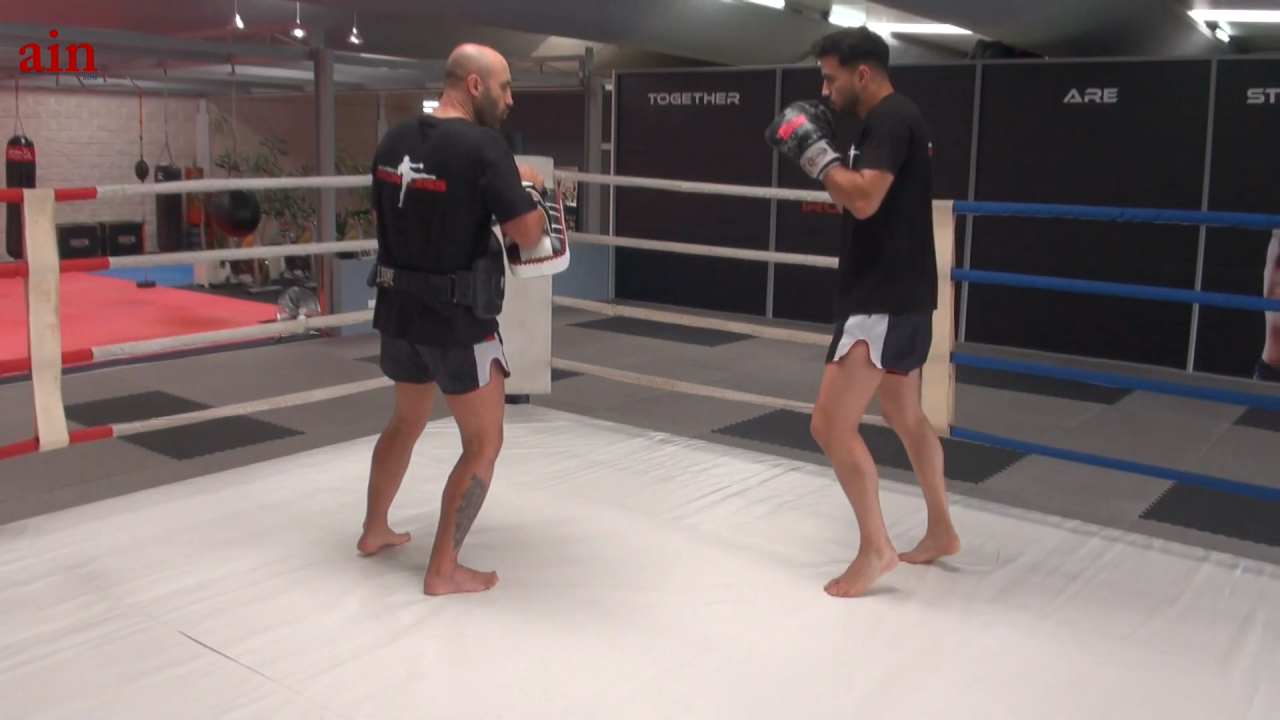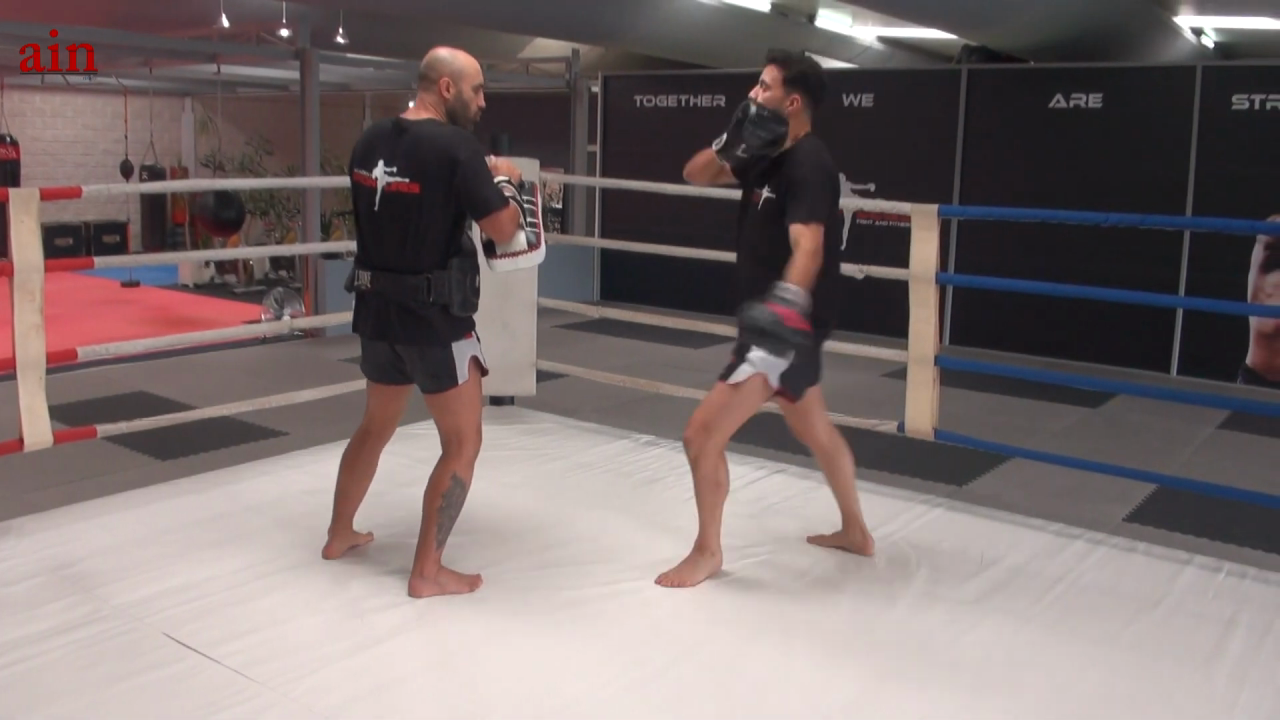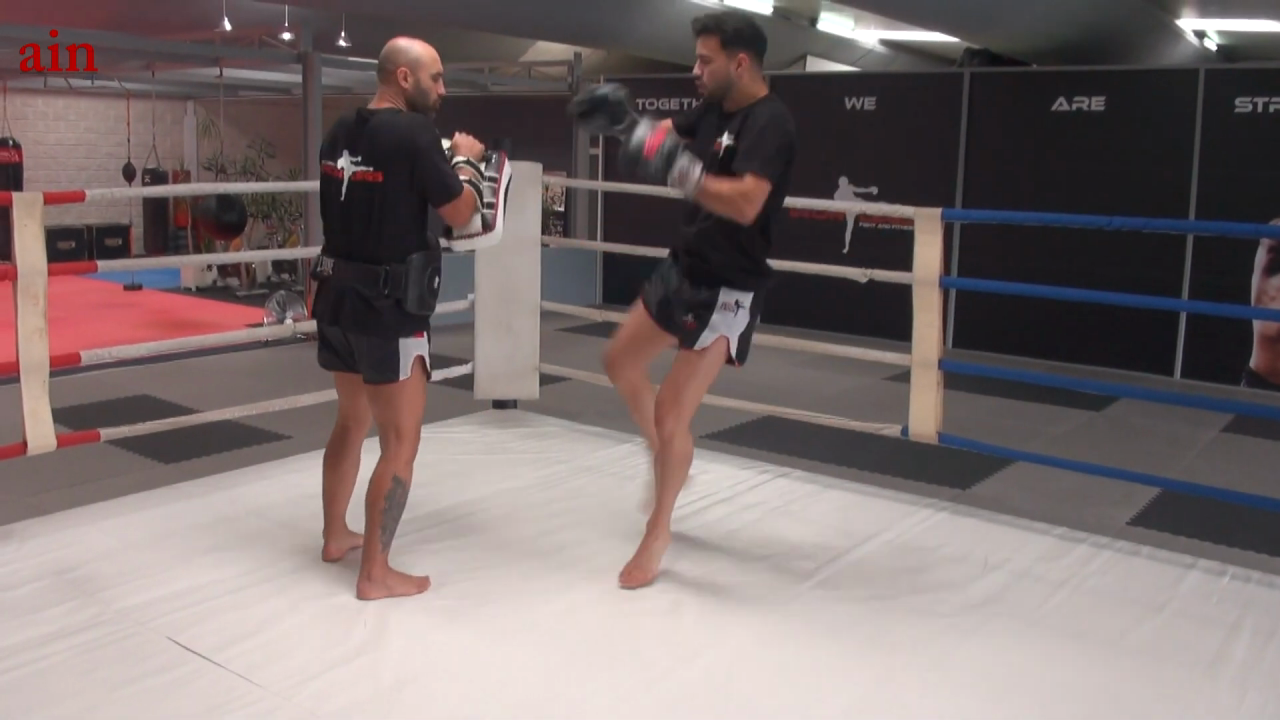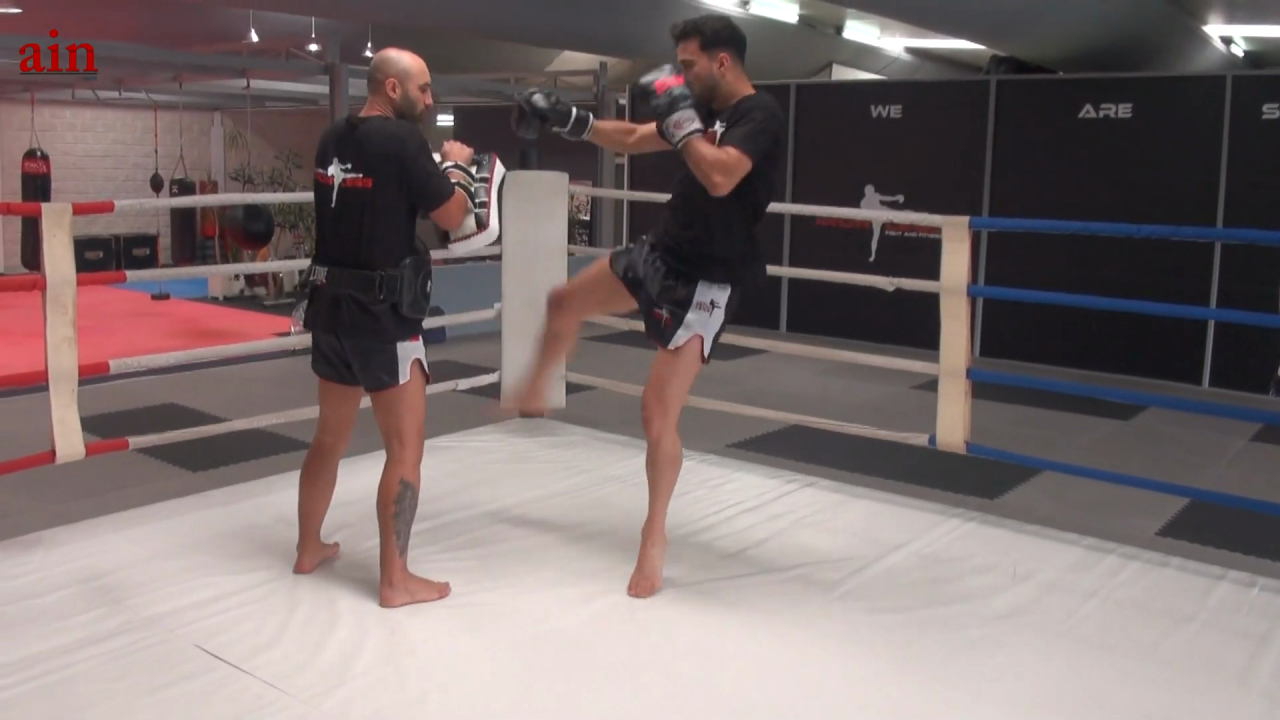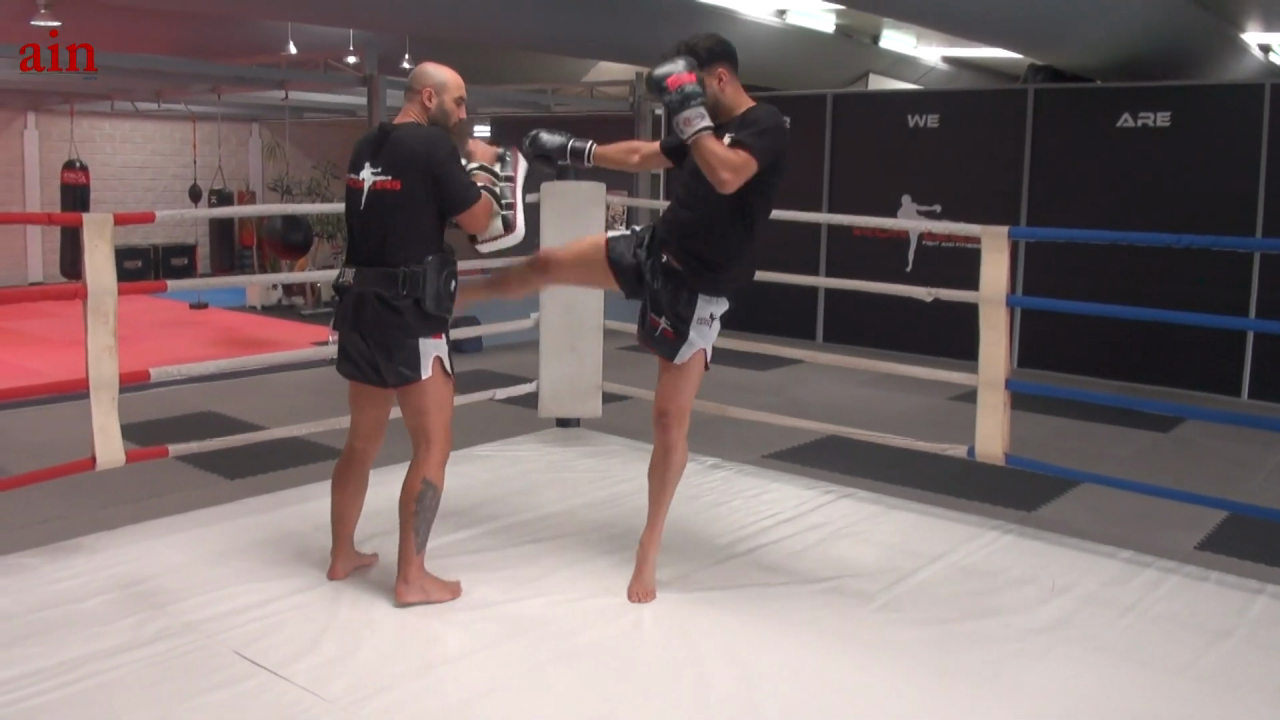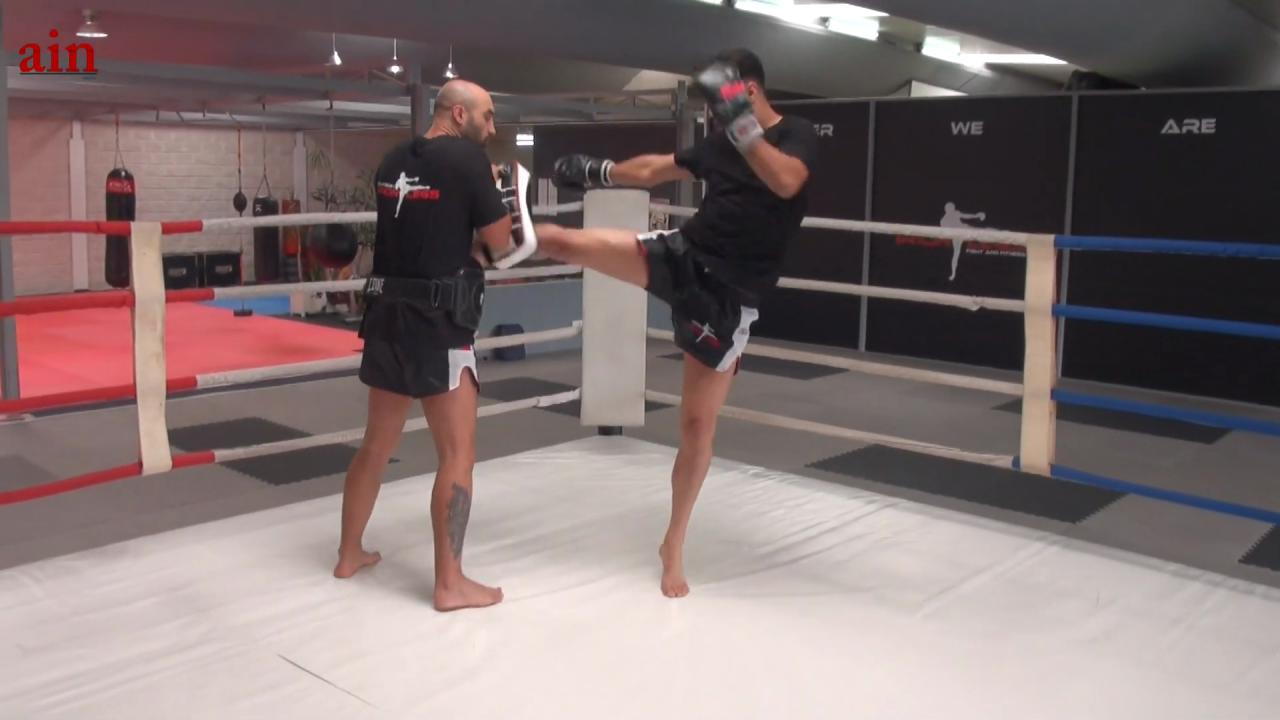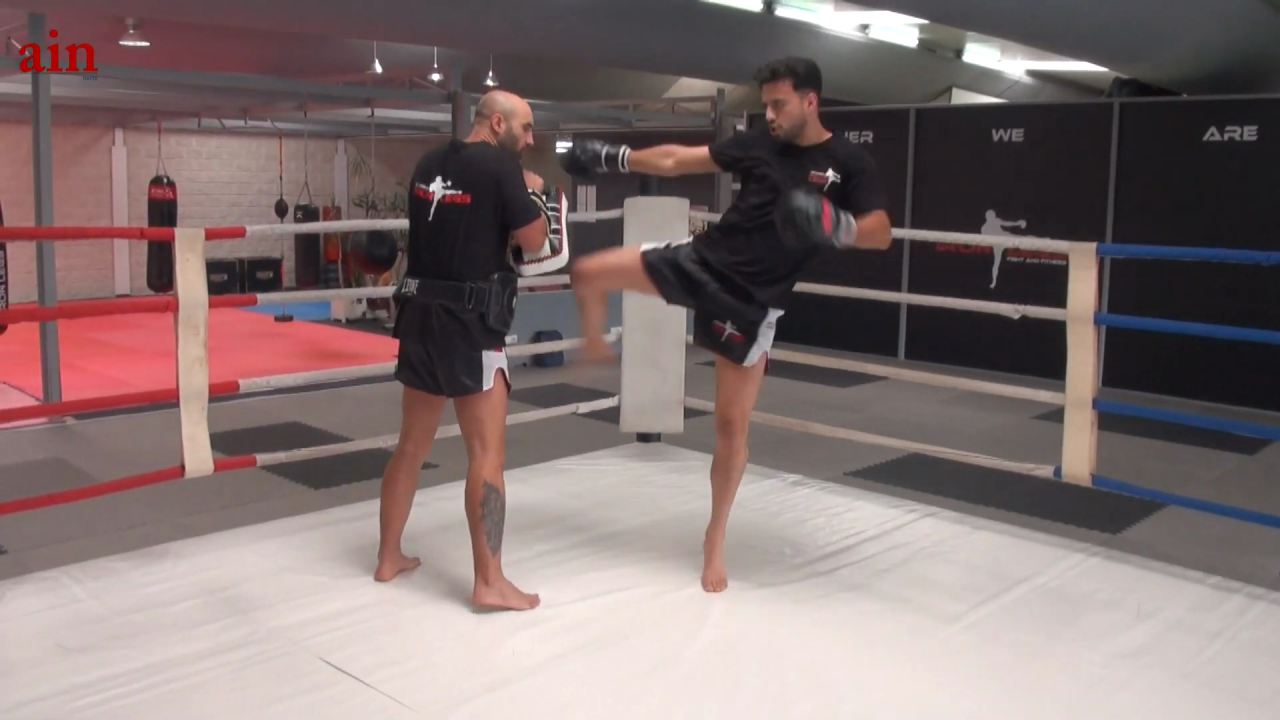
dt=0.5s
person 1, frame 1
left shoulder: (890, 119)
right shoulder: (893, 119)
left elbow: (863, 200)
right elbow: (860, 196)
left wrist: (813, 149)
right wrist: (819, 151)
left hip: (883, 301)
right hip: (902, 298)
left knee: (831, 425)
right knee: (906, 417)
left ankle: (875, 548)
right ankle: (940, 531)
person 1, frame 2
left shoulder: (808, 167)
right shoulder: (763, 149)
left elbow: (807, 246)
right elbow: (696, 173)
left wrist: (784, 303)
right wrist: (735, 139)
left hip: (789, 325)
right hip: (784, 322)
left knee: (703, 433)
right knee: (812, 426)
left ankle: (706, 549)
right ankle: (855, 529)
person 1, frame 3
left shoulder: (764, 123)
right shoulder: (713, 110)
left elbow: (744, 206)
right elbow: (663, 135)
left wrist: (673, 165)
right wrist: (619, 117)
left hip: (725, 287)
right hip: (686, 265)
left knee: (671, 414)
right knee: (619, 363)
left ankle: (657, 534)
right ankle: (668, 465)
person 1, frame 4
left shoulder: (762, 116)
right shoulder: (701, 108)
left elbow: (720, 178)
right elbow: (631, 140)
left wrist: (679, 111)
right wrist: (565, 117)
left hip: (705, 283)
right hip: (663, 253)
left knee: (660, 419)
right knee: (565, 300)
left ankle: (652, 545)
right ankle: (533, 389)
person 1, frame 5
left shoulder: (766, 127)
right shoulder: (697, 124)
left elbow: (726, 178)
right elbow: (641, 155)
left wrist: (690, 109)
right wrist: (568, 149)
left hip: (698, 291)
right hip: (653, 253)
left knee: (670, 423)
right knee: (550, 263)
left ankle: (648, 549)
right ankle: (469, 292)
person 1, frame 6
left shoulder: (799, 134)
right shoulder: (723, 143)
left elbow: (784, 181)
right elbow: (661, 167)
left wrist: (739, 121)
right wrist: (595, 171)
left hip: (732, 295)
right hip: (687, 256)
left knee: (699, 426)
right knee: (575, 244)
left ankle: (674, 543)
person 1, frame 7
left shoulder: (852, 163)
right shoulder: (756, 143)
left elbow: (880, 233)
right elbow: (680, 159)
left wrist: (834, 225)
right wrist: (611, 157)
left hip: (754, 301)
right hip: (703, 264)
left knee: (732, 428)
right knee: (589, 272)
left ankle: (715, 543)
right ankle: (592, 344)
person 2, frame 1
left shoulder: (395, 140)
right shoulder: (483, 146)
right elbow: (527, 234)
right wrist: (526, 184)
left hip: (399, 308)
right hip: (457, 318)
left knee: (406, 421)
right knee: (483, 443)
left ankle: (374, 529)
right ankle: (444, 569)
person 2, frame 2
left shoulder: (371, 141)
right shoulder: (455, 146)
right elbow: (503, 229)
right wrist: (502, 178)
left hip: (378, 309)
right hip: (434, 317)
left knee: (376, 427)
right knee: (462, 443)
left ankle: (339, 533)
right ankle: (427, 570)
person 2, frame 3
left shoulder: (340, 131)
right shoulder: (414, 134)
right elbow: (461, 214)
right wrist: (463, 160)
left hip: (338, 298)
right hip: (391, 308)
left knee: (351, 423)
right knee: (400, 442)
left ankle: (336, 534)
right ankle: (375, 573)
person 2, frame 4
left shoulder: (331, 141)
right shoulder: (402, 138)
right elbow: (452, 217)
right wrist: (453, 164)
left hip: (331, 306)
right hip: (383, 313)
left knee: (331, 436)
right knee: (405, 448)
left ankle: (309, 546)
right ankle: (396, 580)
person 2, frame 5
left shoulder: (365, 148)
right shoulder: (431, 144)
right elbow: (479, 220)
left wrist: (460, 169)
right wrist: (481, 168)
left hip: (359, 306)
right hip: (409, 313)
left knee: (362, 439)
right knee: (431, 445)
left ankle: (342, 554)
right ankle: (412, 576)
person 2, frame 6
left shoulder: (394, 161)
right shoulder: (466, 158)
right elbow: (499, 240)
right wrist: (496, 188)
left hip: (385, 315)
right hip: (436, 322)
left knee: (378, 443)
right knee: (457, 453)
left ankle: (349, 553)
right ankle: (450, 583)
person 2, frame 7
left shoulder: (429, 164)
right shoulder: (499, 164)
right elbow: (533, 240)
right wrist: (532, 192)
left hip: (420, 315)
right hip: (469, 321)
left knee: (412, 444)
right knee: (487, 452)
left ankle: (389, 557)
right ankle: (490, 581)
